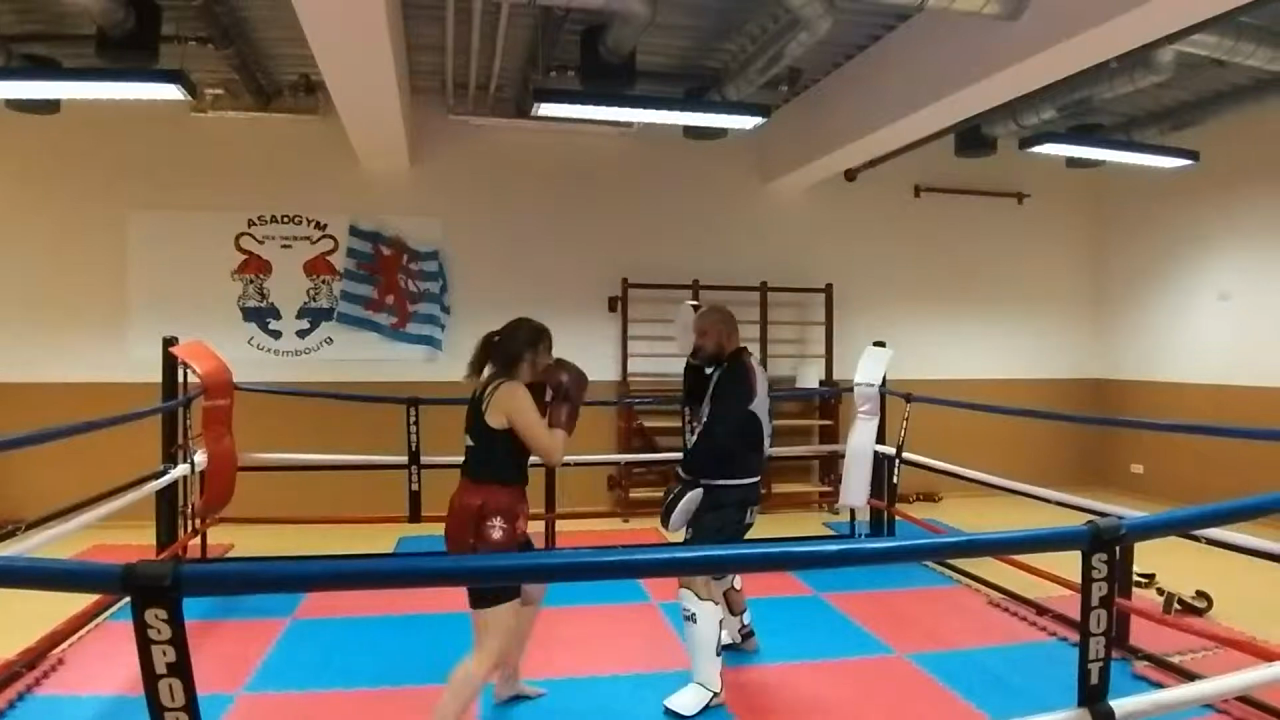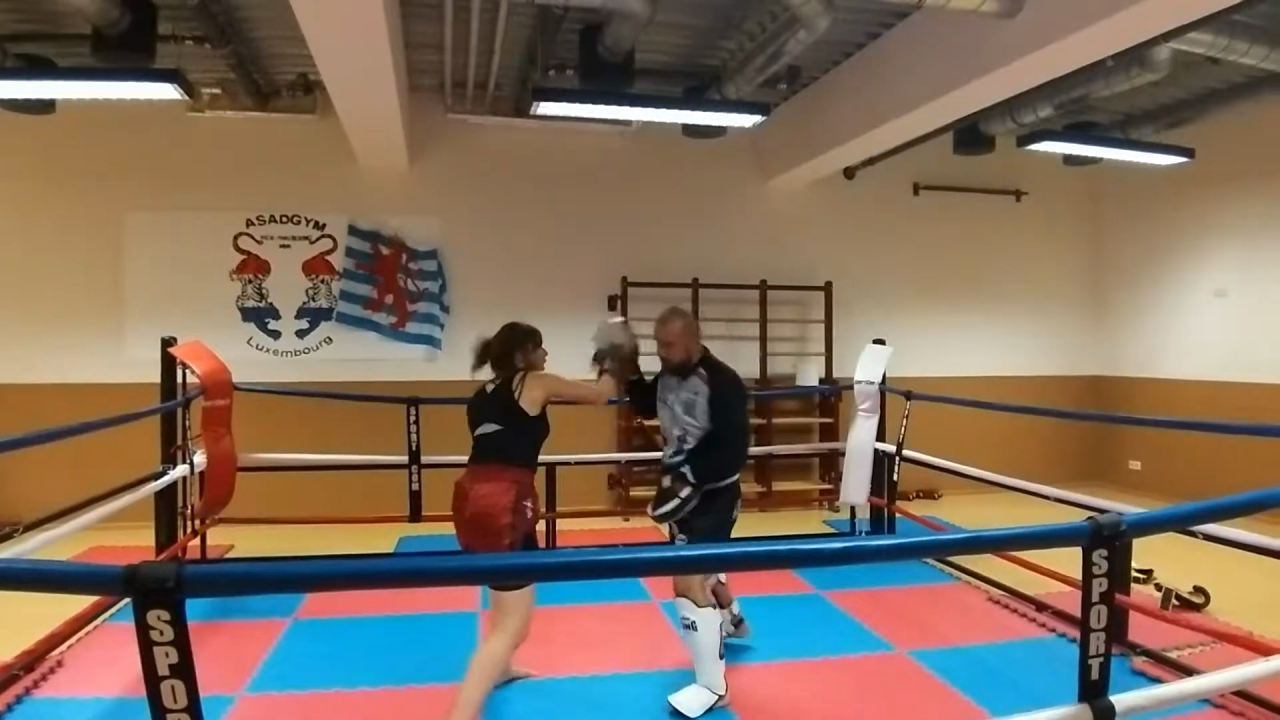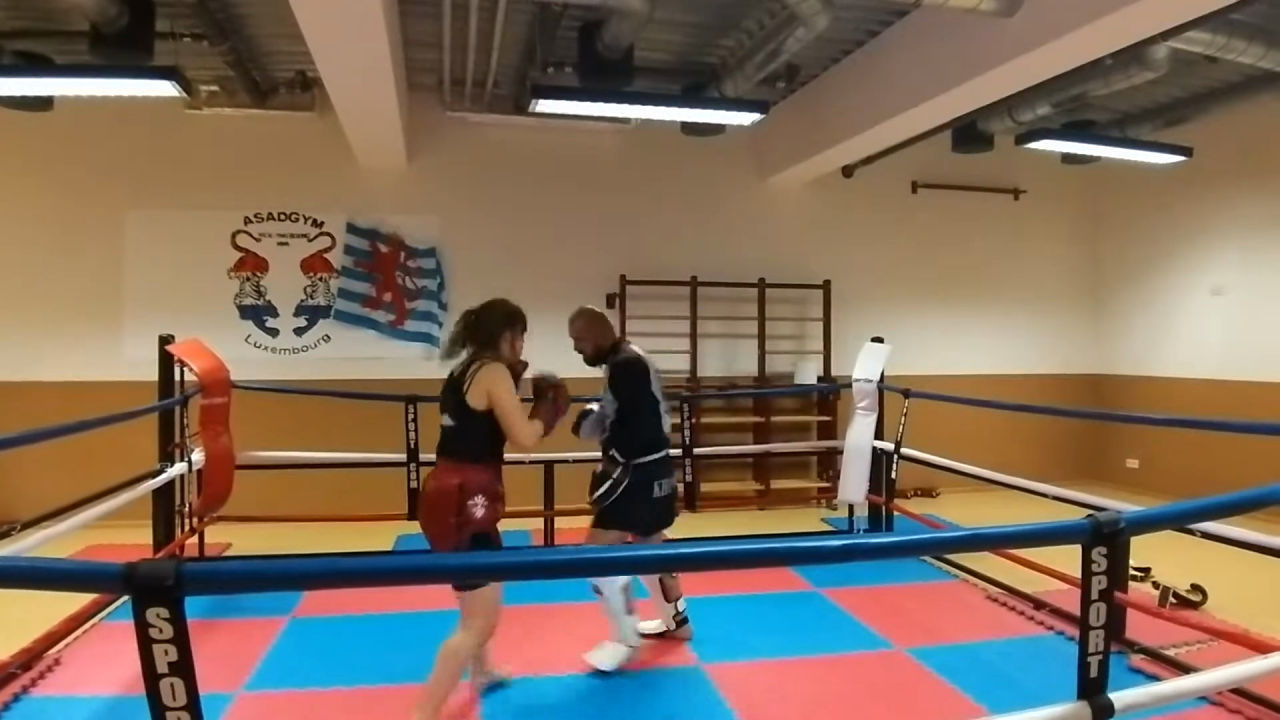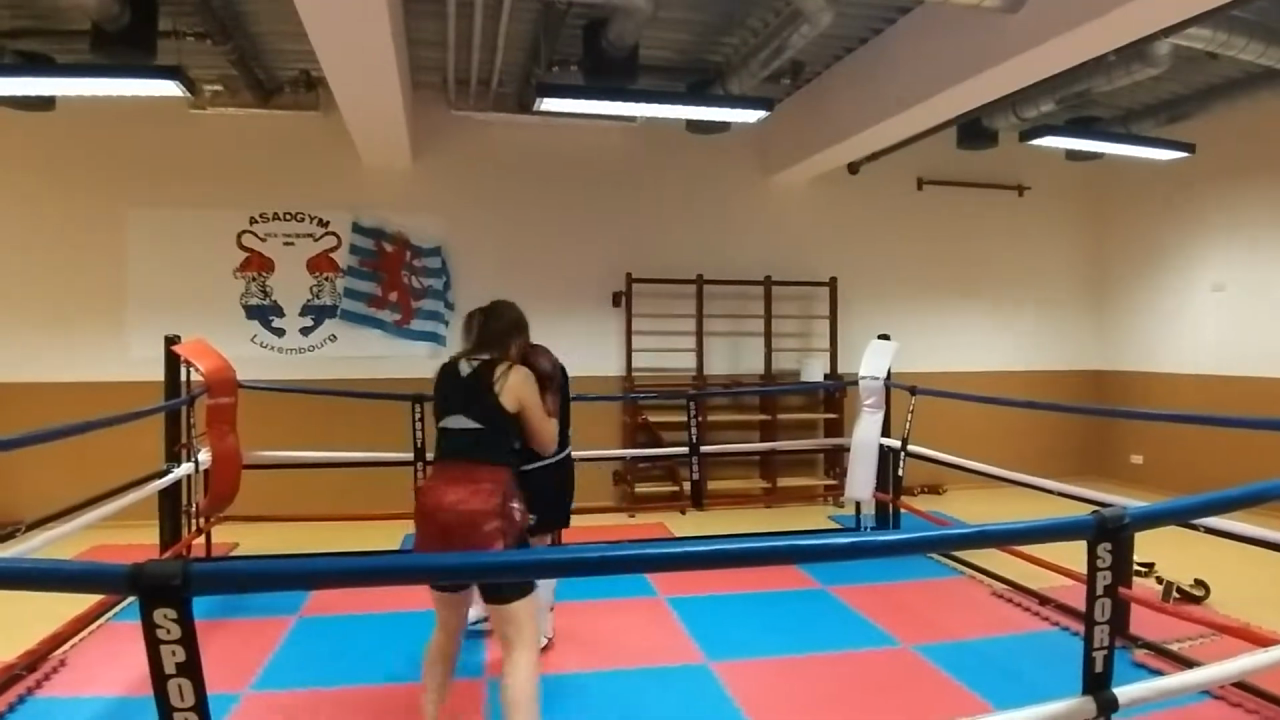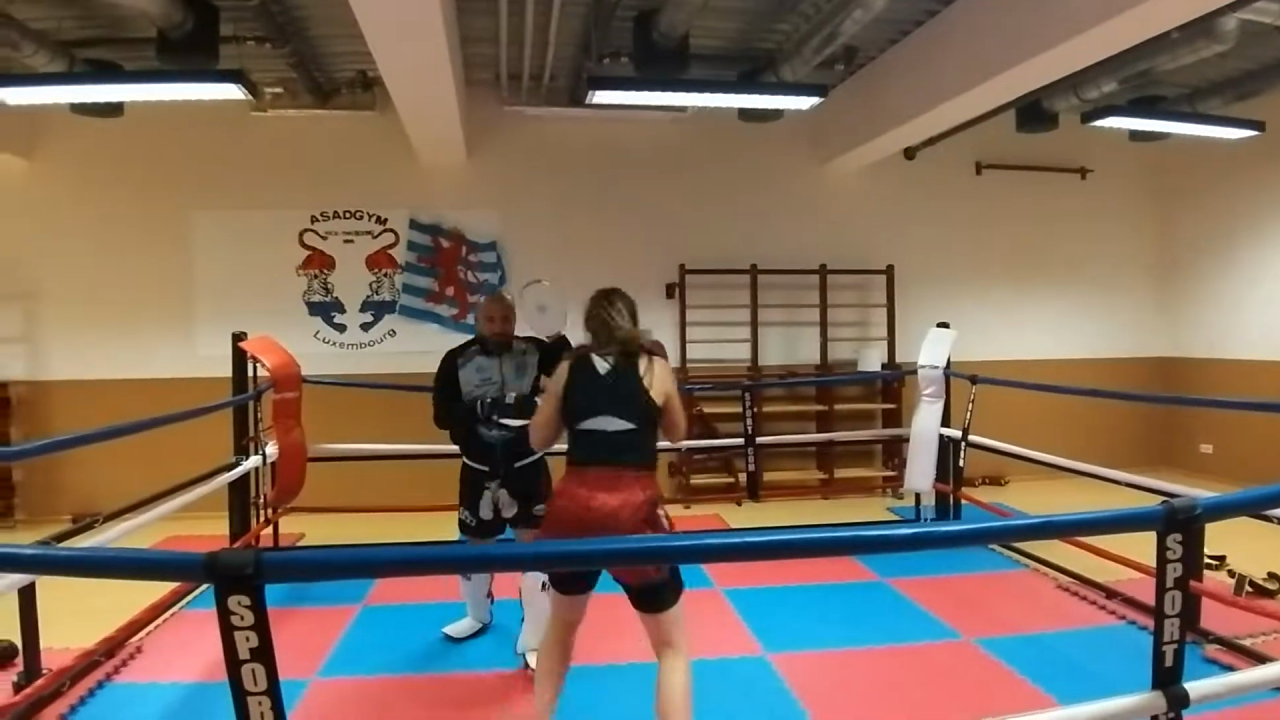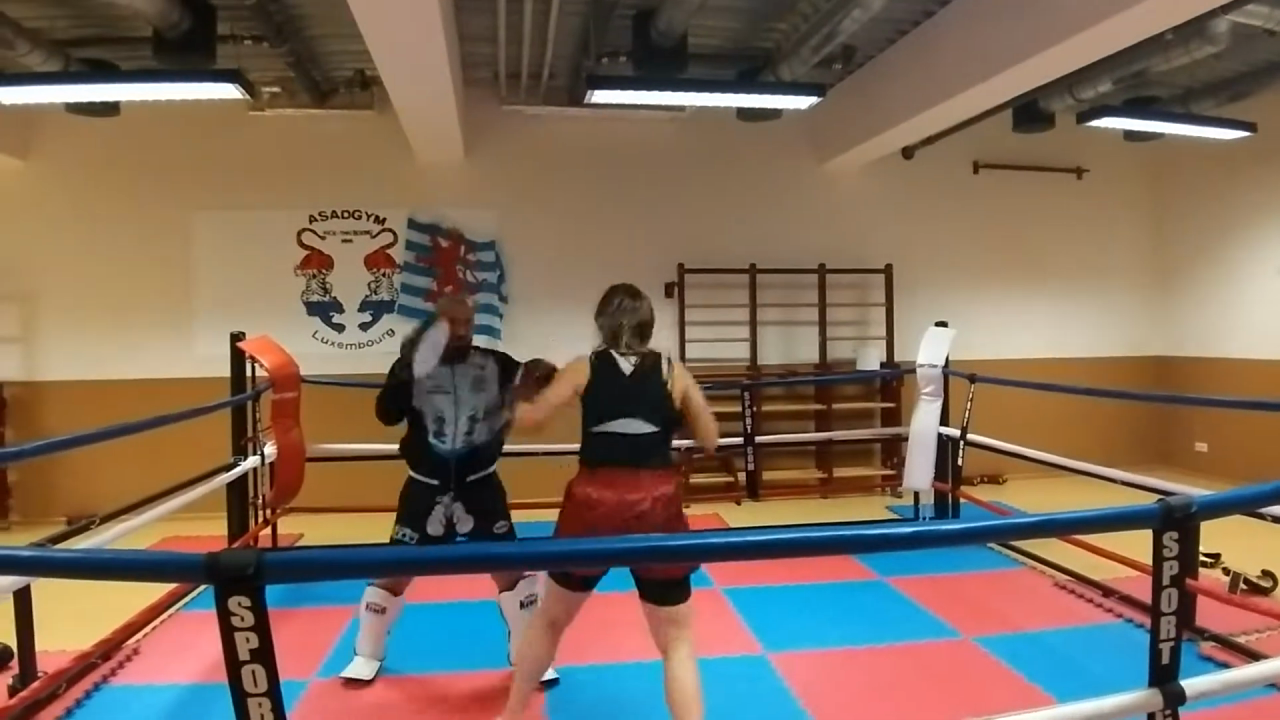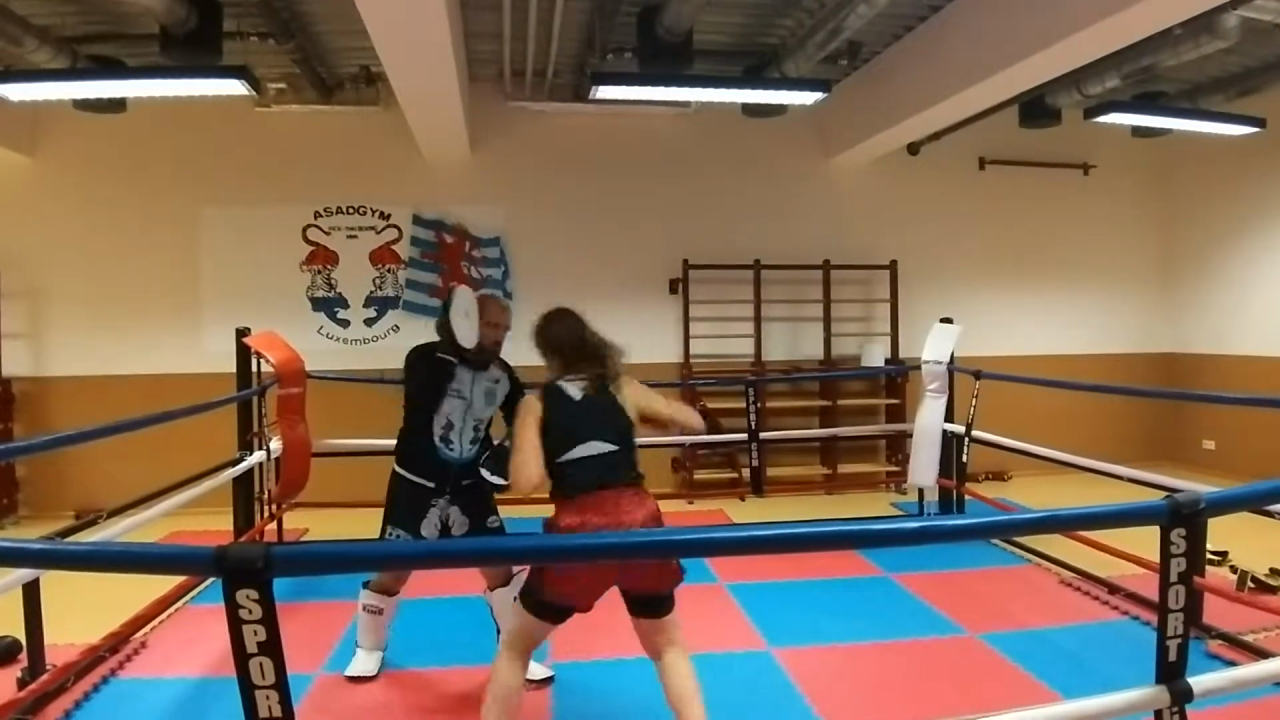
dt=0.5s
person 1, frame 1
left shoulder: (495, 389)
right shoulder: (512, 393)
left elbow: (514, 443)
right elbow: (553, 454)
left wrist: (546, 399)
right wrist: (564, 407)
left hip: (496, 515)
right hip: (489, 521)
left knee: (534, 592)
right knee: (491, 650)
left ankle: (507, 682)
person 1, frame 2
left shoulder: (481, 396)
right shoulder: (535, 383)
right elbow: (599, 393)
right wrist: (614, 374)
left hip: (474, 497)
right hip: (506, 503)
left knee: (513, 594)
right knee: (511, 626)
left ankle: (499, 668)
person 1, frame 3
left shoulder: (461, 371)
right shoulder: (494, 374)
right elbow: (523, 438)
right wrist: (549, 409)
left hip: (446, 491)
right hip: (465, 498)
left knee: (479, 602)
right knee: (479, 623)
left ankle: (481, 672)
person 1, frame 4
left shoulder: (446, 373)
right shoulder: (515, 376)
right elbow: (546, 445)
right wrist: (549, 392)
left hip: (438, 501)
right hip: (488, 505)
left knee: (448, 625)
right knee: (521, 643)
person 1, frame 5
left shoulder: (569, 371)
right shoulder: (654, 368)
left elbow: (540, 439)
right elbow: (677, 432)
left hip: (572, 508)
right hip: (633, 512)
left knee: (562, 624)
right knee: (672, 649)
person 1, frame 6
left shoulder: (586, 368)
right shoulder: (672, 371)
left elbow: (527, 419)
right elbow: (709, 441)
left wrist: (521, 401)
left hip: (592, 505)
right hip: (654, 509)
left knee: (550, 618)
right knee: (677, 646)
person 1, frame 7
left shoulder: (536, 403)
right shoulder: (622, 389)
left elbow: (525, 484)
right elbow: (693, 423)
left hip: (579, 535)
right hip: (638, 527)
left knee: (517, 644)
right knee: (667, 649)
person 2, frame 1
left shoulder: (738, 374)
right shoulder: (731, 370)
left elbow: (717, 435)
right elbow: (696, 400)
left wrist: (684, 474)
right wrist: (694, 360)
left hip: (729, 493)
right hip: (723, 488)
left knee: (694, 577)
left ankle: (707, 684)
right ankle: (741, 631)
person 2, frame 2
left shoulder: (722, 382)
right shoulder: (669, 374)
left elbow: (733, 446)
right elbow: (647, 405)
left wrist: (686, 476)
right wrist: (625, 375)
left hip: (712, 494)
right hip: (689, 490)
left knee: (688, 582)
left ankle: (712, 685)
right ankle: (732, 620)
person 2, frame 3
left shoulder: (625, 366)
right shoulder: (624, 362)
left elbow: (642, 419)
left wrist: (615, 458)
right wrist: (596, 418)
left hip: (641, 473)
right hip: (650, 470)
left knee: (602, 547)
right knee: (651, 545)
left ankle: (624, 638)
right ankle: (676, 619)
person 2, frame 4
left shoulder: (544, 370)
left elbow: (553, 426)
left hip: (545, 472)
right hip: (521, 469)
left knee: (536, 545)
left ankle: (540, 628)
right ankle: (487, 606)
person 2, frame 5
left shoulder: (532, 351)
right shoulder: (456, 360)
right elbow: (443, 416)
left wrist: (556, 336)
right wrist: (488, 407)
left hip: (526, 467)
right hip: (479, 471)
right knee: (477, 546)
left ankle: (534, 644)
right ankle: (478, 615)
person 2, frame 6
left shoulder: (492, 363)
right shoulder: (415, 363)
left elbow: (540, 378)
right elbow: (387, 414)
left wrist: (528, 379)
right wrist: (407, 374)
left hip: (478, 482)
right hip: (426, 486)
left knee: (509, 565)
right knee: (395, 572)
right ankle: (368, 653)
person 2, frame 7
left shoulder: (502, 373)
right shoulder: (426, 359)
left elbow: (520, 416)
right elbow: (422, 405)
right wrist: (450, 352)
left hip: (469, 486)
right hip: (416, 485)
left knee: (501, 567)
right knee: (392, 571)
right ankle: (370, 647)
